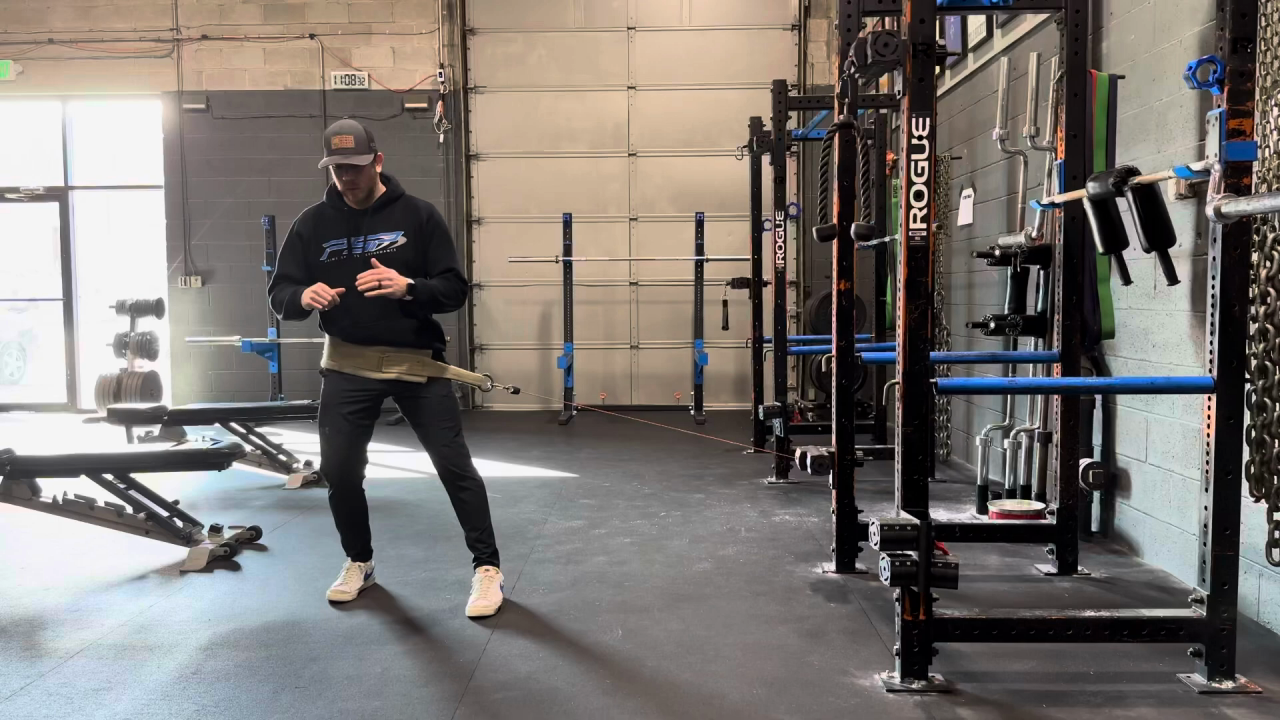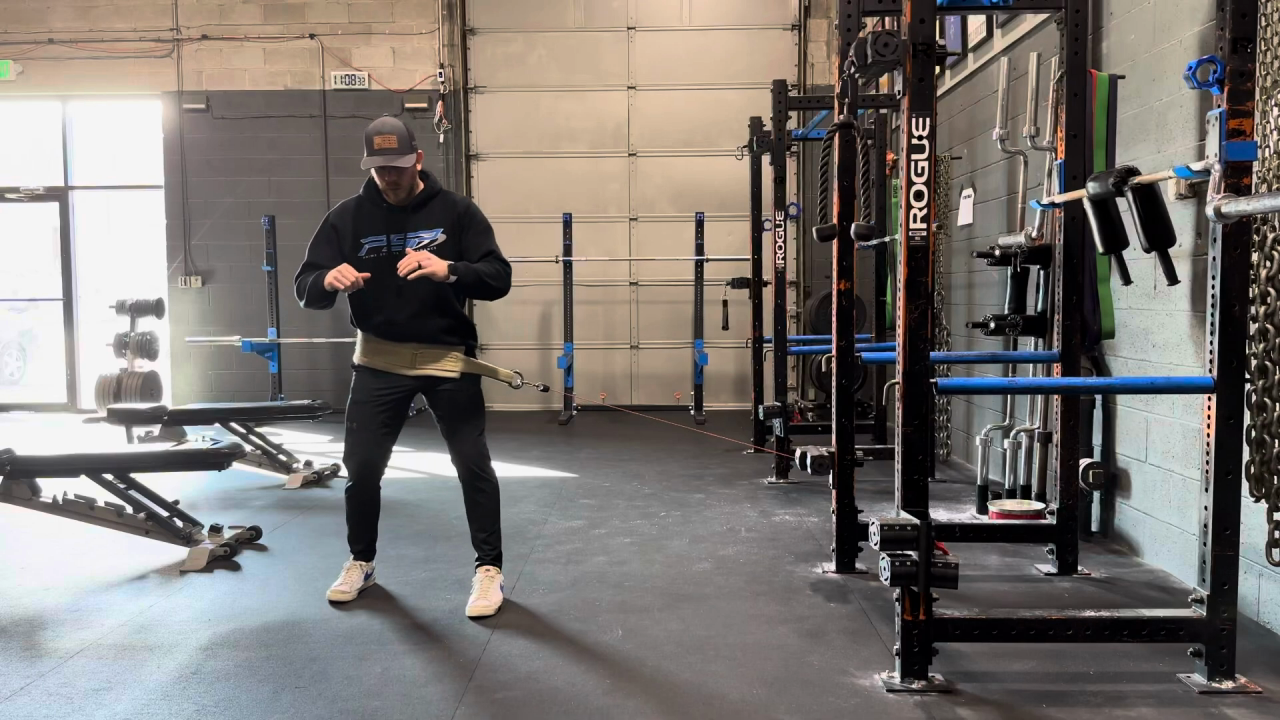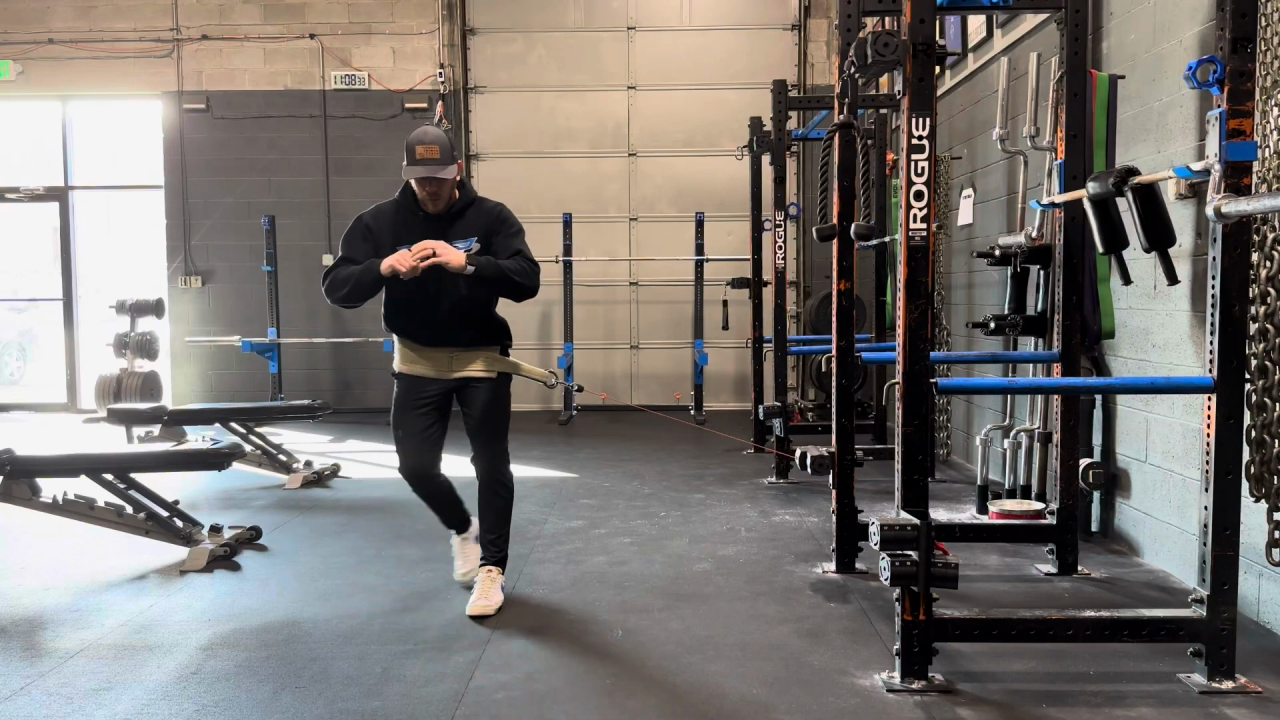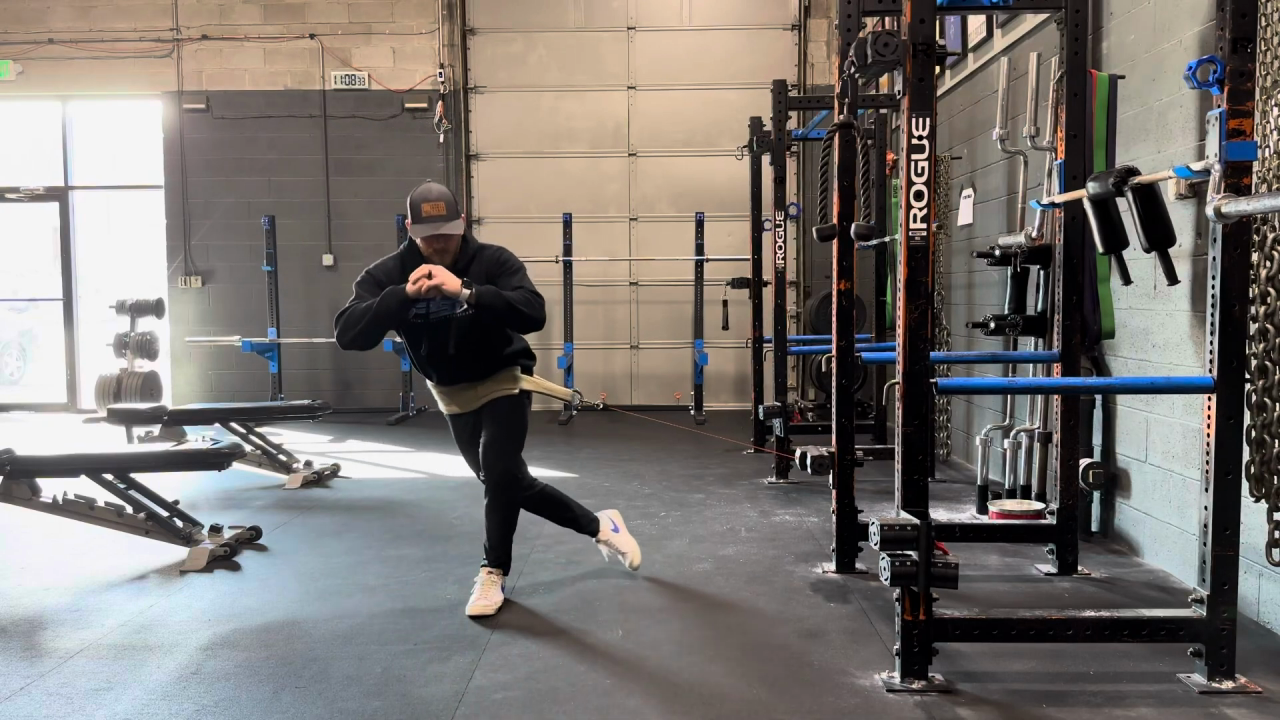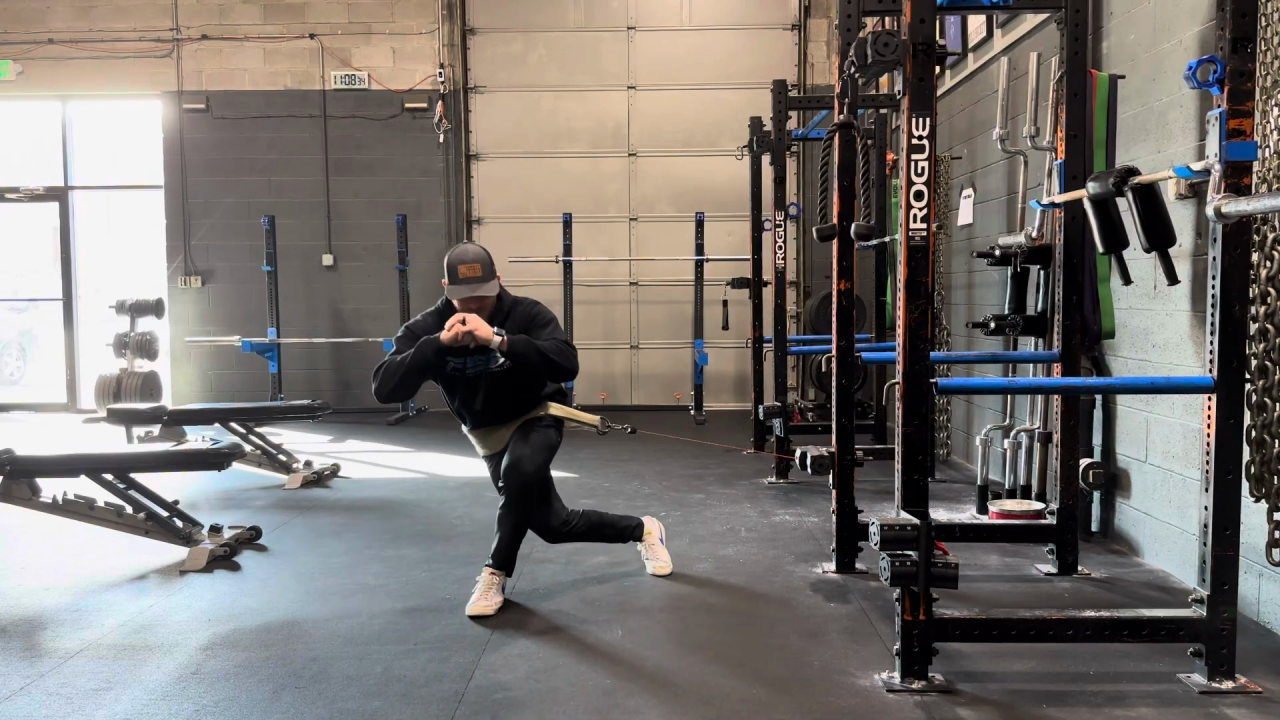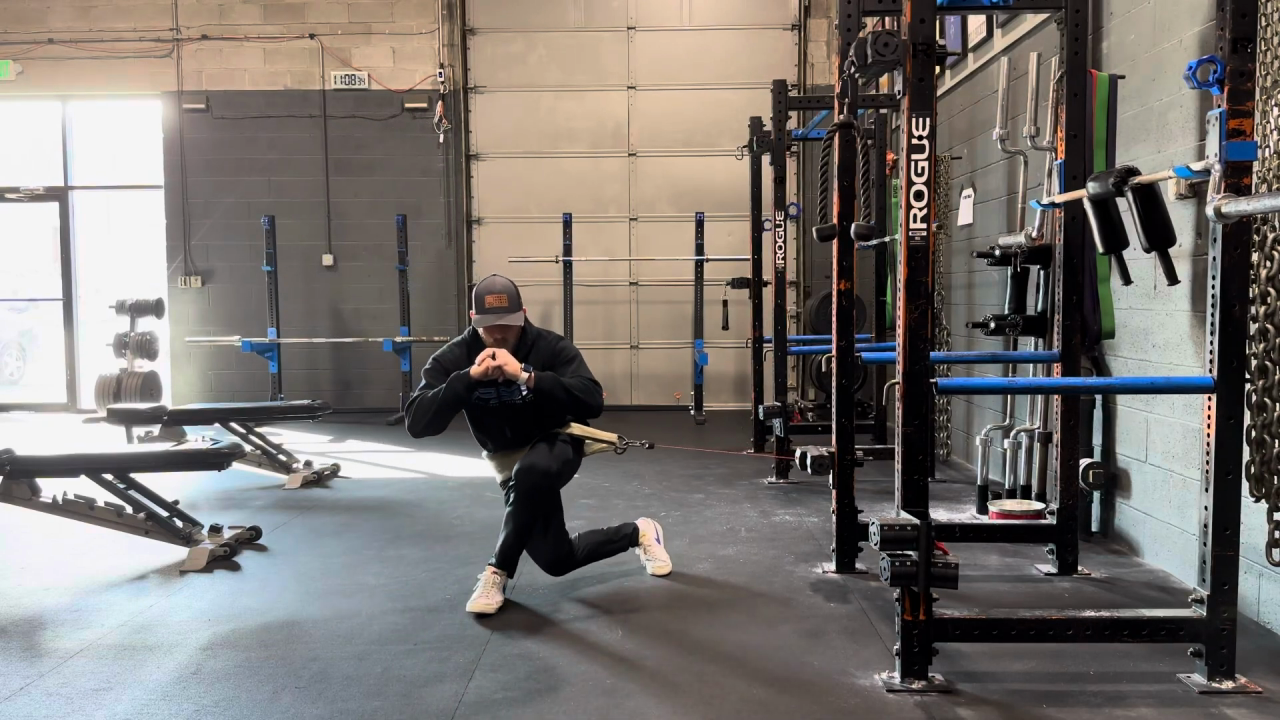
dt=0.4s
person 1, frame 1
left shoulder: (418, 216)
right shoulder: (312, 224)
left elbow: (455, 290)
right elbow: (279, 294)
left wrist: (407, 288)
right wrist: (303, 297)
left hip: (416, 360)
right hip: (348, 364)
left knee: (454, 465)
right knee: (338, 470)
left ankle: (487, 568)
right ankle: (359, 562)
person 1, frame 2
left shoulder: (456, 211)
right shoulder: (348, 217)
left elbow: (499, 279)
right elbow: (306, 291)
left wrist: (448, 270)
right wrist: (327, 279)
right hip: (380, 360)
left knee: (473, 463)
right knee: (361, 467)
left ankle: (489, 571)
right ankle: (361, 562)
person 1, frame 3
left shoulder: (491, 216)
right shoulder: (379, 222)
left elbow: (527, 281)
right elbow: (336, 288)
left wrist: (466, 263)
right wrist: (383, 267)
left hip: (480, 356)
right hip: (417, 360)
left knee: (490, 463)
right knee: (416, 467)
left ankle: (492, 569)
right ankle: (464, 529)
person 1, frame 4
left shoulder: (493, 261)
right shoulder: (387, 275)
left elbow: (533, 315)
right elbow: (347, 336)
left wrist: (464, 291)
right wrist: (403, 295)
left hip: (503, 380)
right hip: (454, 395)
left knee: (498, 471)
right knee: (512, 484)
left ankle: (493, 573)
right ankle: (599, 526)
person 1, frame 5
left shoulder: (527, 313)
right shoulder: (426, 329)
left elbow: (567, 365)
right elbow: (384, 390)
left wrist: (498, 339)
right wrist: (438, 343)
left hip: (535, 417)
right hip: (489, 434)
left knee: (519, 472)
right knee: (552, 524)
left ankle: (494, 574)
right ankle: (642, 529)
person 1, frame 6
left shoulder: (551, 347)
right shoulder: (453, 359)
left elbow: (592, 403)
right elbow: (416, 424)
left wrist: (525, 376)
right wrist: (468, 378)
left hip: (556, 444)
right hip: (508, 462)
left knee: (531, 474)
right knee: (557, 560)
left ankle: (497, 573)
right ankle: (637, 533)
